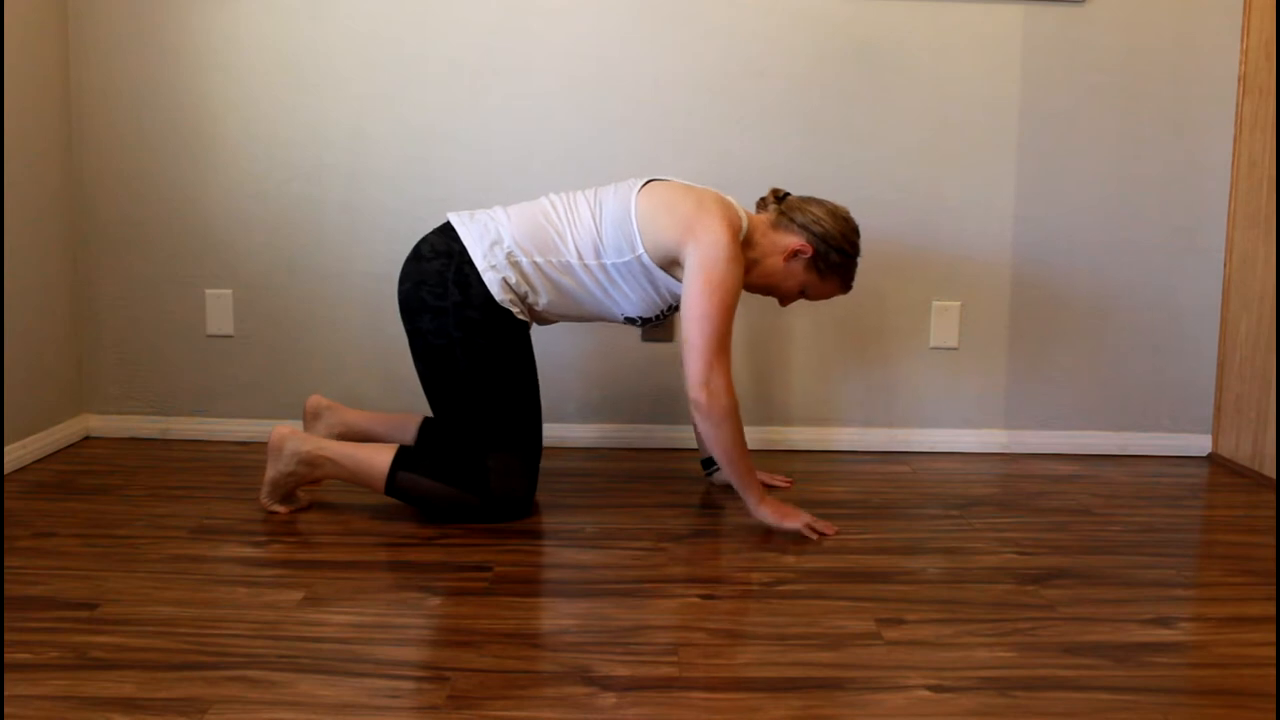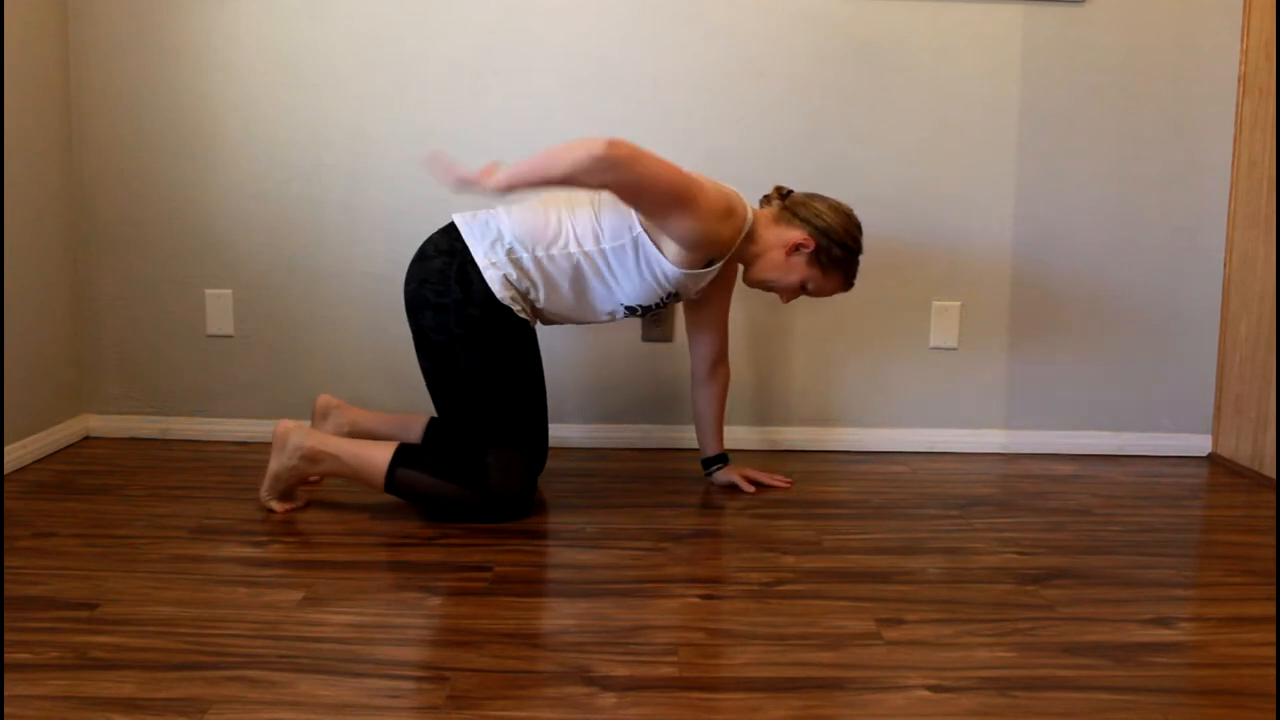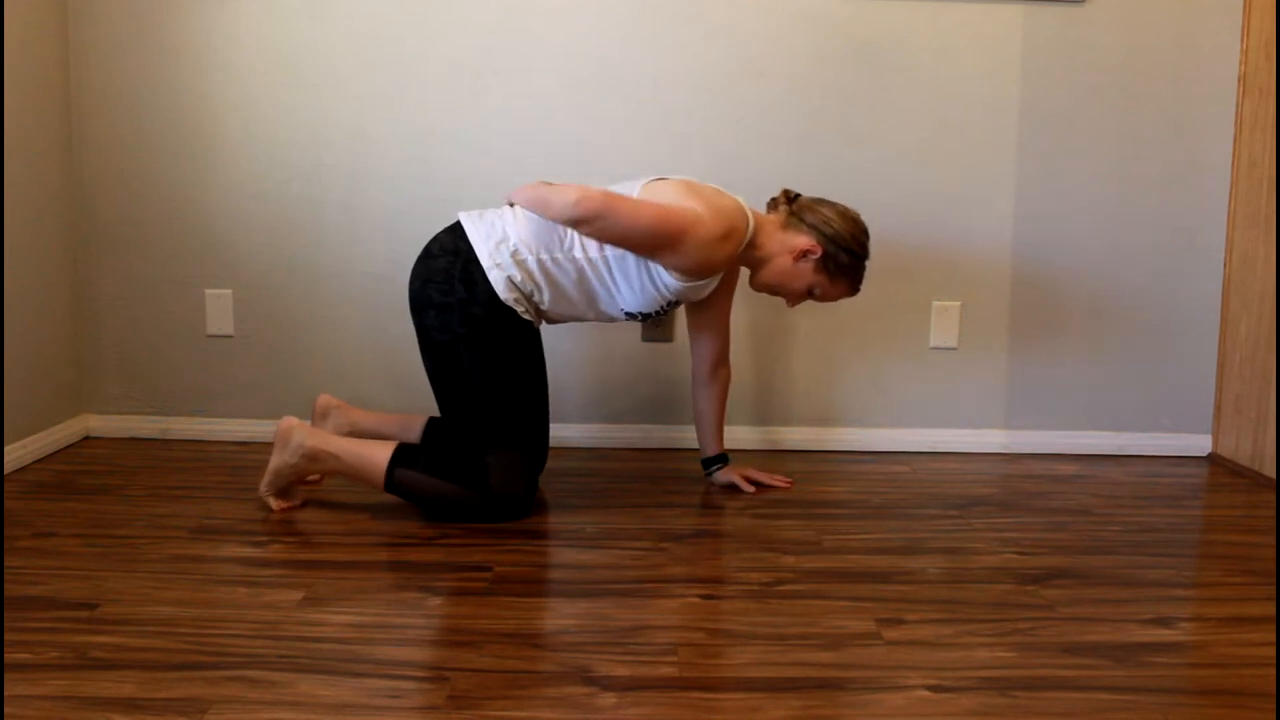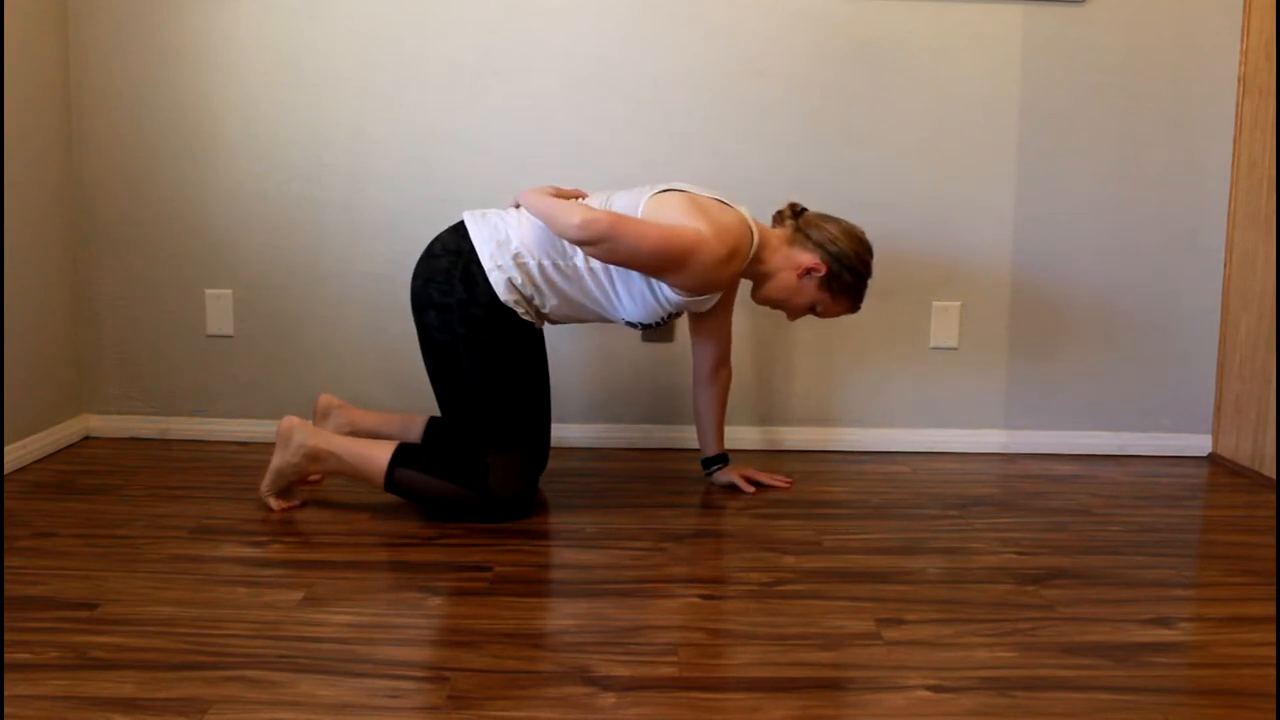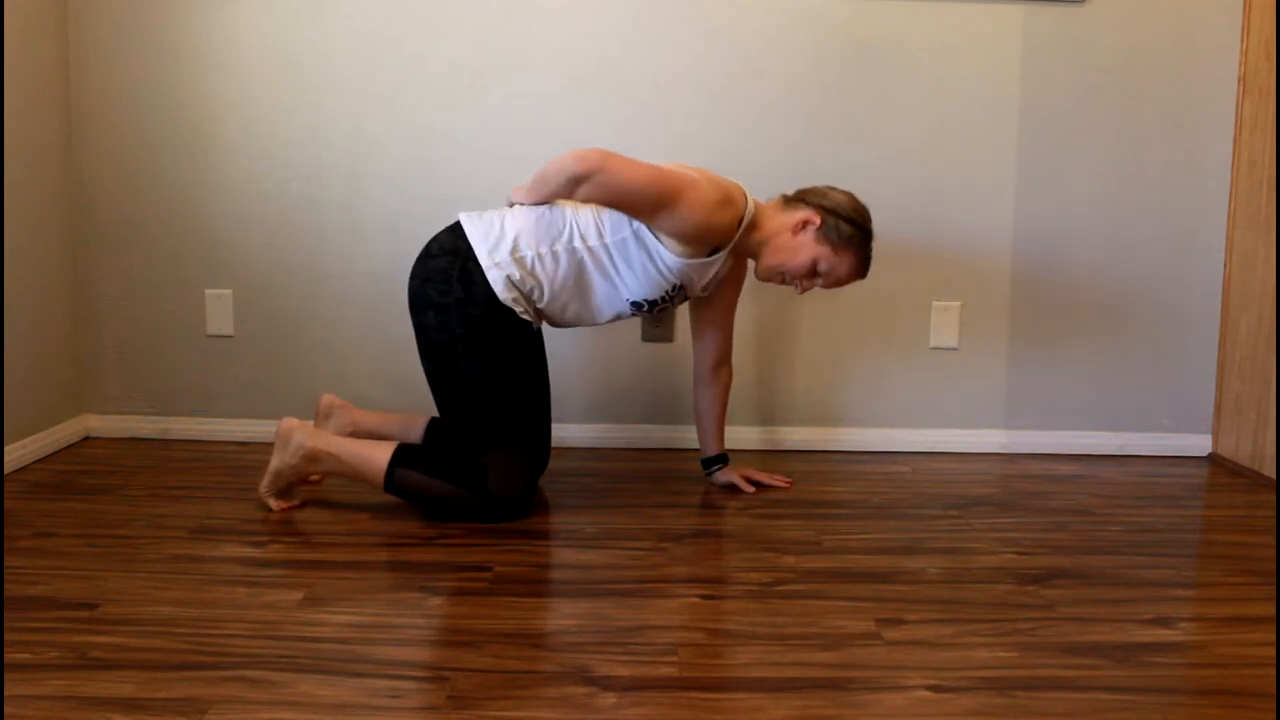
dt=0.5s
person 1, frame 1
left shoulder: (713, 239)
right shoulder: (717, 243)
left elbow: (705, 368)
right elbow: (706, 388)
left wrist: (721, 464)
right wrist: (756, 501)
left hip: (473, 281)
right hip: (456, 285)
left knee: (508, 451)
right knee: (503, 492)
left ankle: (339, 423)
right ankle: (310, 453)
person 1, frame 2
left shoulder: (721, 257)
right shoulder: (713, 224)
left elbow: (710, 362)
right elbow: (608, 154)
left wrist: (716, 460)
right wrist: (495, 180)
left hip: (490, 287)
right hip: (463, 280)
left knee: (518, 456)
right knee: (502, 491)
left ankle: (348, 422)
right ankle: (311, 449)
person 1, frame 3
left shoulder: (724, 258)
right shoulder: (713, 237)
left elbow: (710, 361)
right elbow: (587, 206)
left wrist: (716, 460)
right wrist: (527, 198)
left hip: (495, 289)
right hip: (467, 282)
left knee: (517, 458)
right knee: (503, 493)
left ankle: (347, 420)
right ankle: (313, 448)
person 1, frame 4
left shoulder: (725, 265)
right shoulder: (717, 251)
left elbow: (712, 363)
right elbow: (591, 228)
left wrist: (716, 461)
right wrist: (534, 200)
left hip: (498, 289)
right hip: (468, 281)
left knee: (519, 456)
right knee: (504, 490)
left ankle: (347, 421)
right ankle: (314, 447)
person 1, frame 5
left shoulder: (730, 257)
right shoulder: (715, 212)
left elbow: (712, 362)
right elbow: (587, 167)
left wrist: (716, 460)
right wrist: (527, 197)
left hip: (500, 296)
right hip: (466, 281)
left knee: (523, 459)
right knee: (503, 493)
left ankle: (348, 422)
right ankle: (314, 447)
